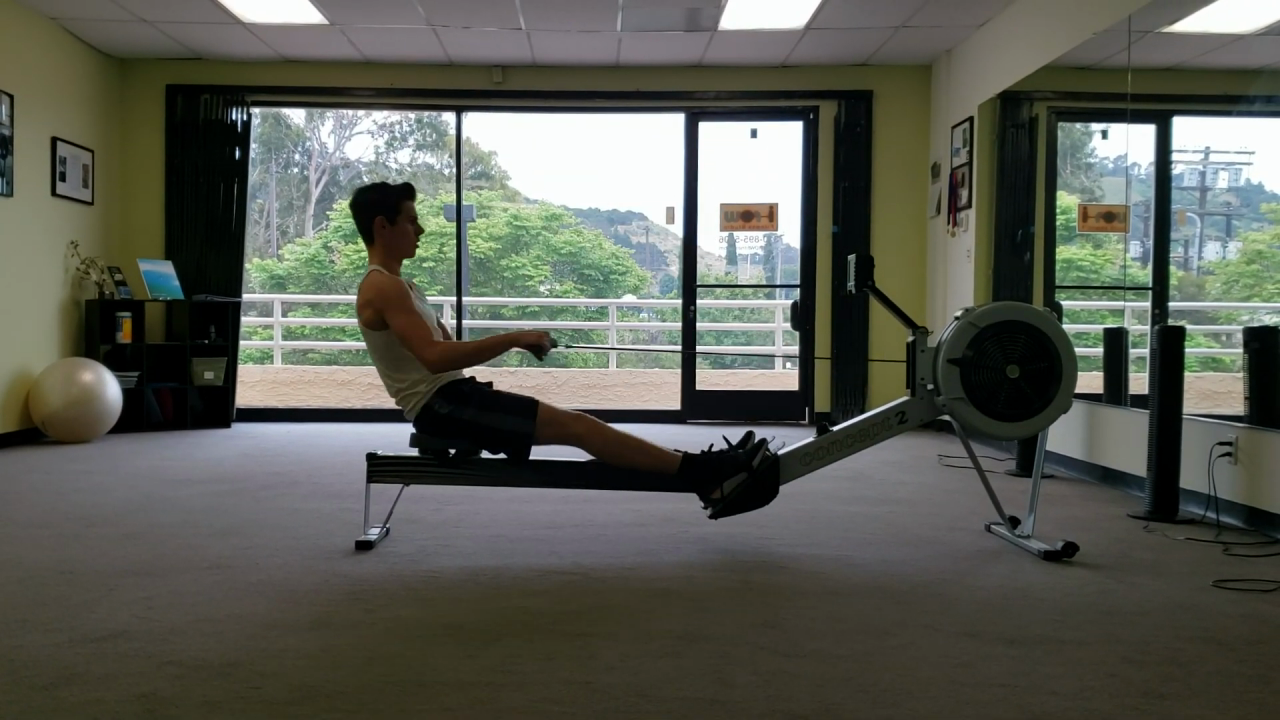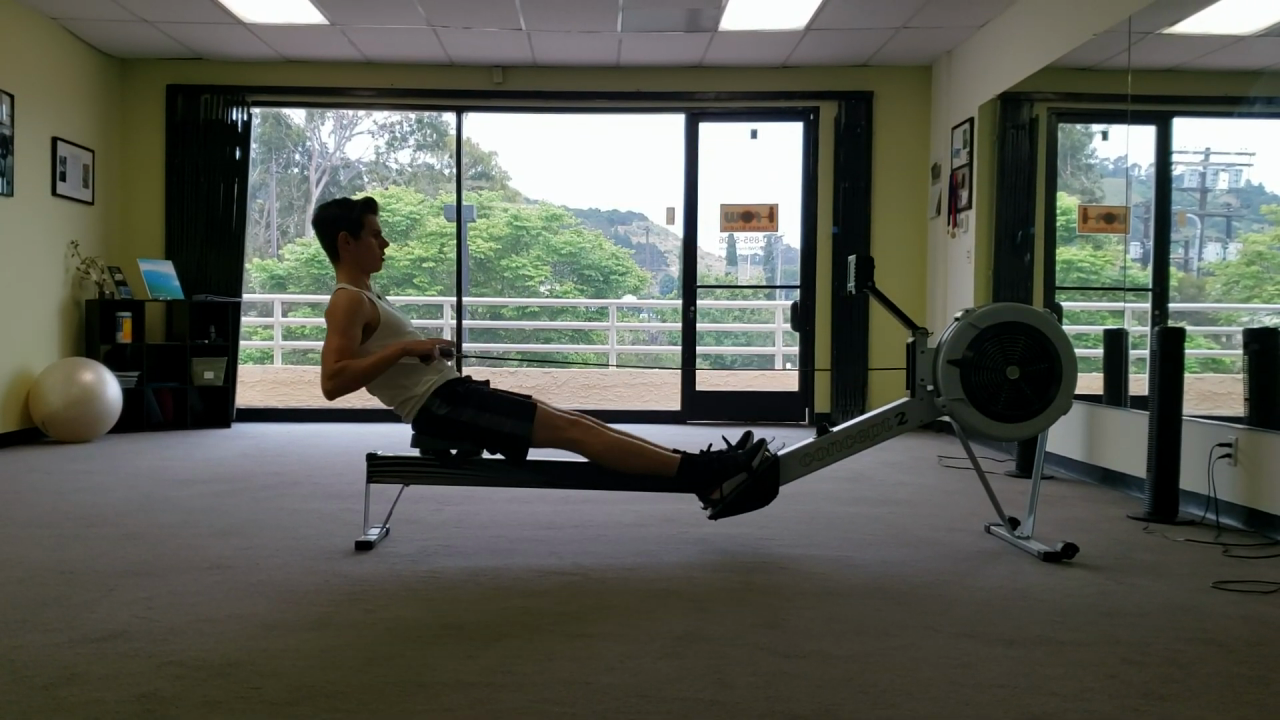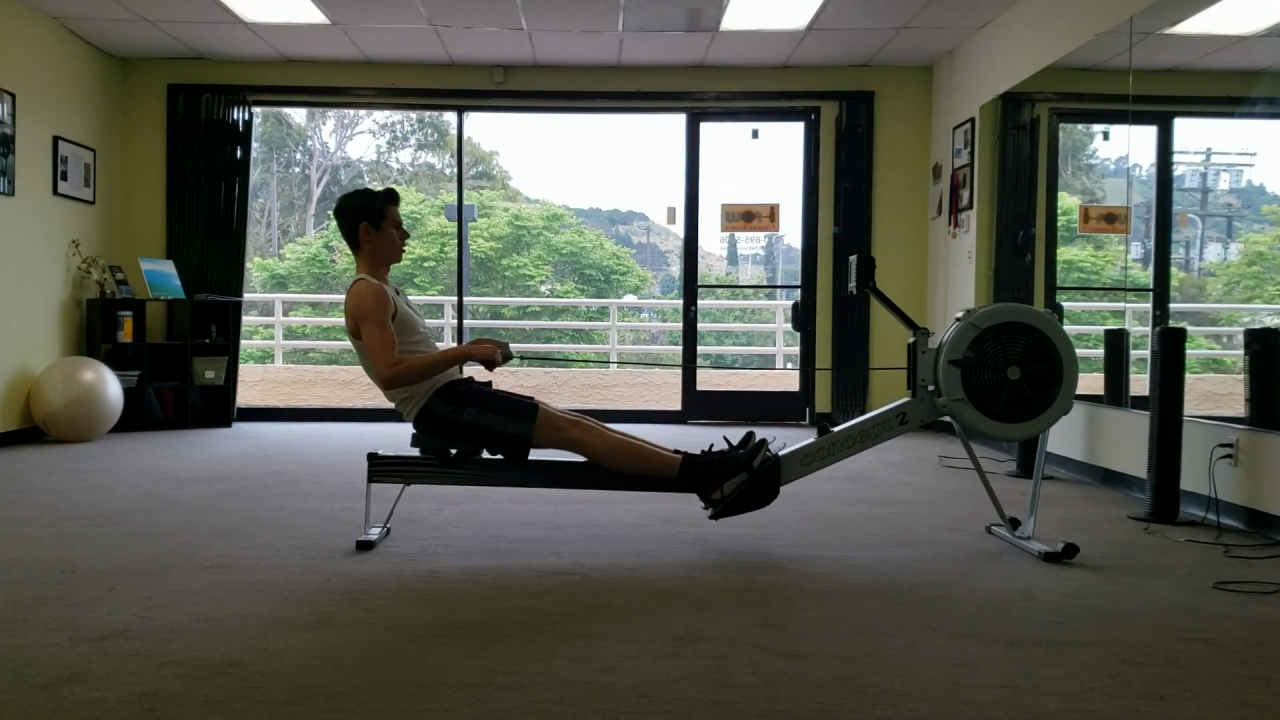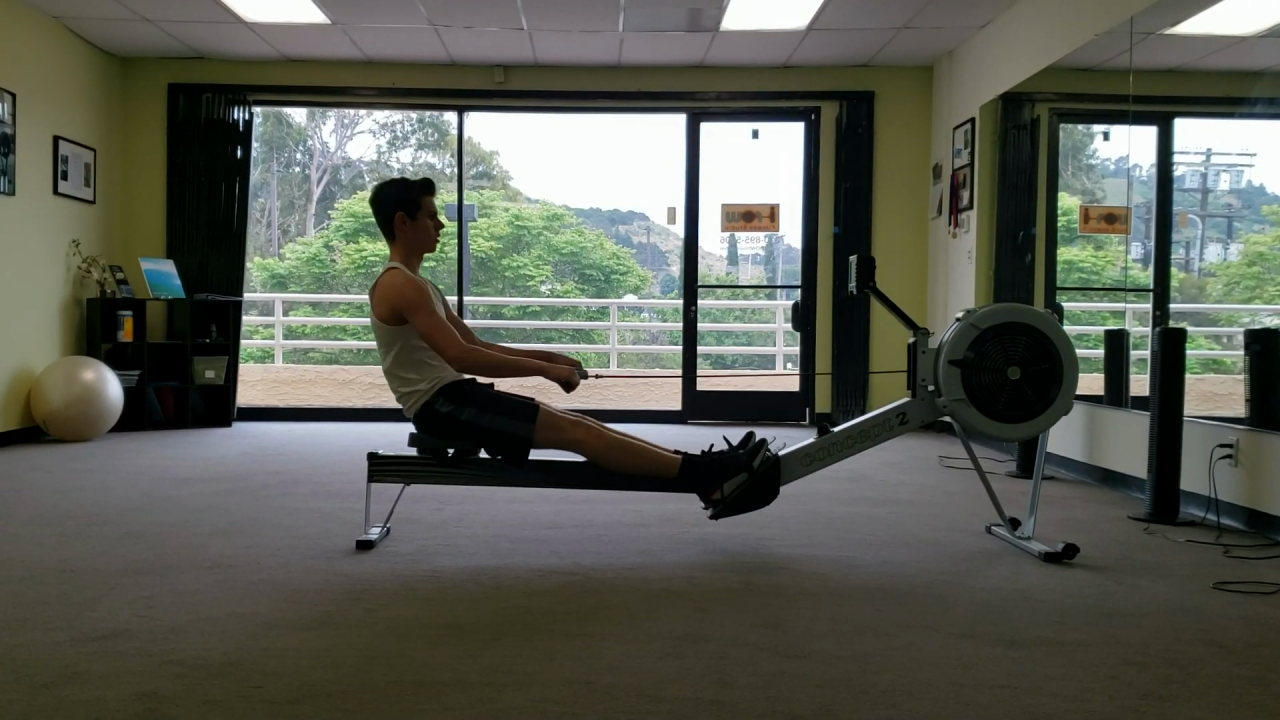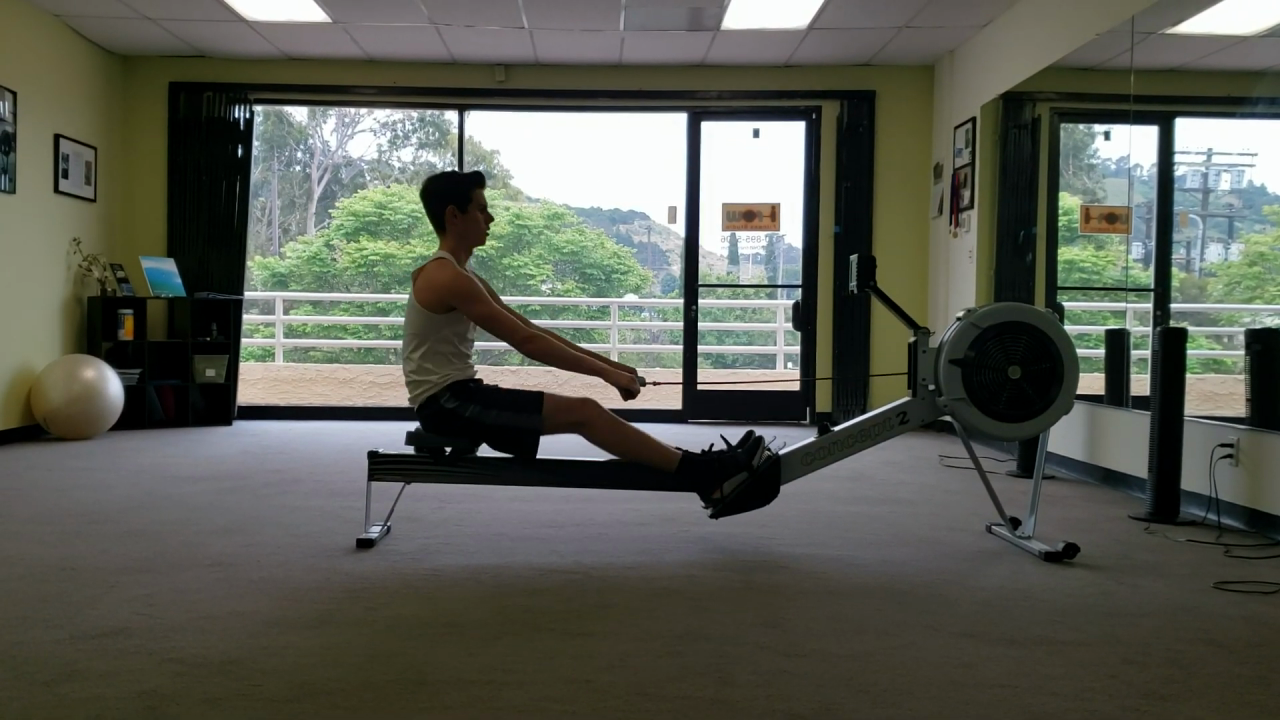
dt=0.3s
person 1, frame 1
left shoulder: (392, 284)
right shoulder: (382, 287)
left elbow: (442, 346)
right elbow: (438, 358)
left wrist: (516, 339)
right wrist: (511, 338)
left hip: (450, 398)
right hip: (440, 406)
left knee: (575, 421)
right knee: (574, 426)
left ankle: (700, 468)
right ankle: (701, 473)
person 1, frame 2
left shoulder: (365, 298)
right shoulder: (348, 302)
right elbow: (333, 382)
left wrist: (426, 349)
right wrist: (404, 346)
left hip: (452, 392)
right hip: (440, 407)
left knee: (576, 421)
right knee: (570, 431)
left ankle: (700, 466)
right ankle: (701, 474)
person 1, frame 3
left shoulder: (384, 291)
right shoulder: (367, 295)
right elbow: (391, 373)
left wrist: (468, 352)
right wrist: (463, 350)
left hip: (455, 395)
right hip: (441, 407)
left knee: (578, 423)
right knee: (573, 432)
left ankle: (700, 467)
right ankle: (702, 475)
person 1, frame 4
left shoulder: (416, 284)
right shoulder: (399, 285)
left elbow: (477, 346)
right elbow: (462, 357)
left wrist: (548, 356)
right wrist: (544, 368)
left hip: (452, 397)
right hip: (440, 406)
left knee: (579, 423)
right knee: (573, 431)
left ankle: (701, 468)
right ankle: (704, 474)
person 1, frame 5
left shoulder: (460, 274)
right shoulder: (445, 276)
left elbow: (532, 331)
right elbow: (525, 342)
left wrist: (607, 364)
right wrist: (606, 373)
left hip: (459, 396)
right hip: (447, 403)
left knee: (588, 412)
right knee: (584, 413)
left ankle: (699, 468)
right ankle: (702, 473)
